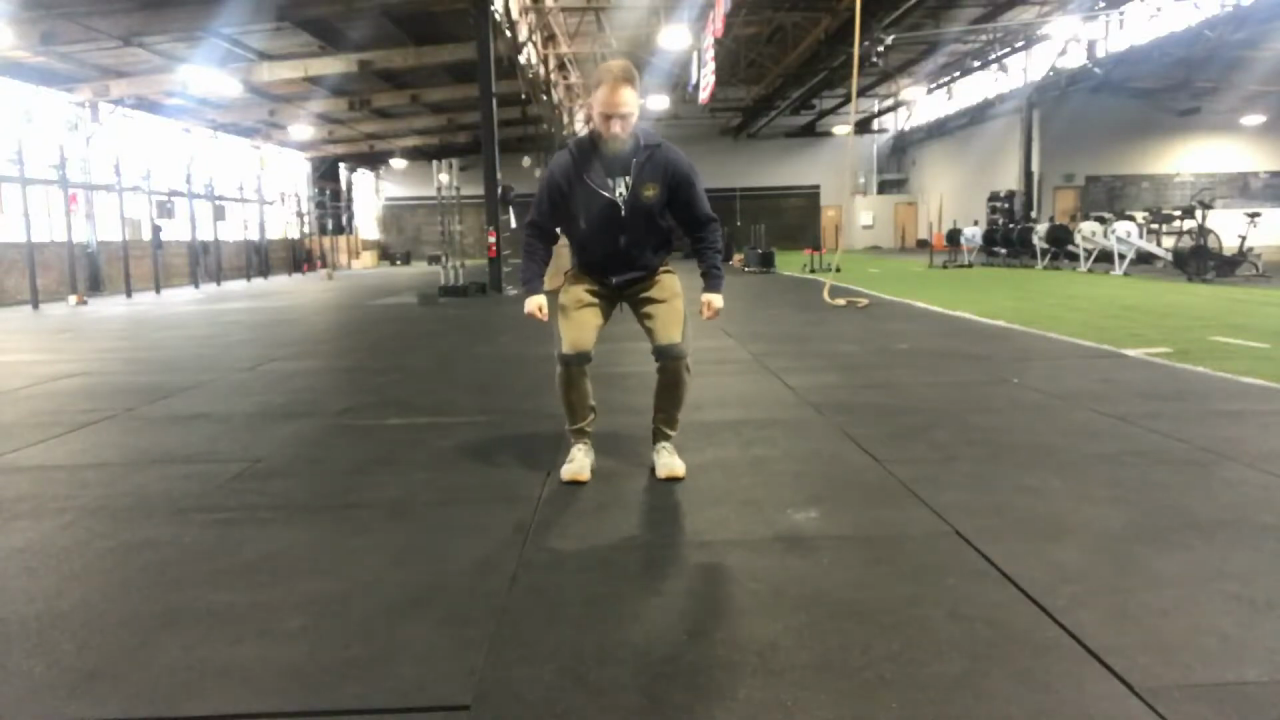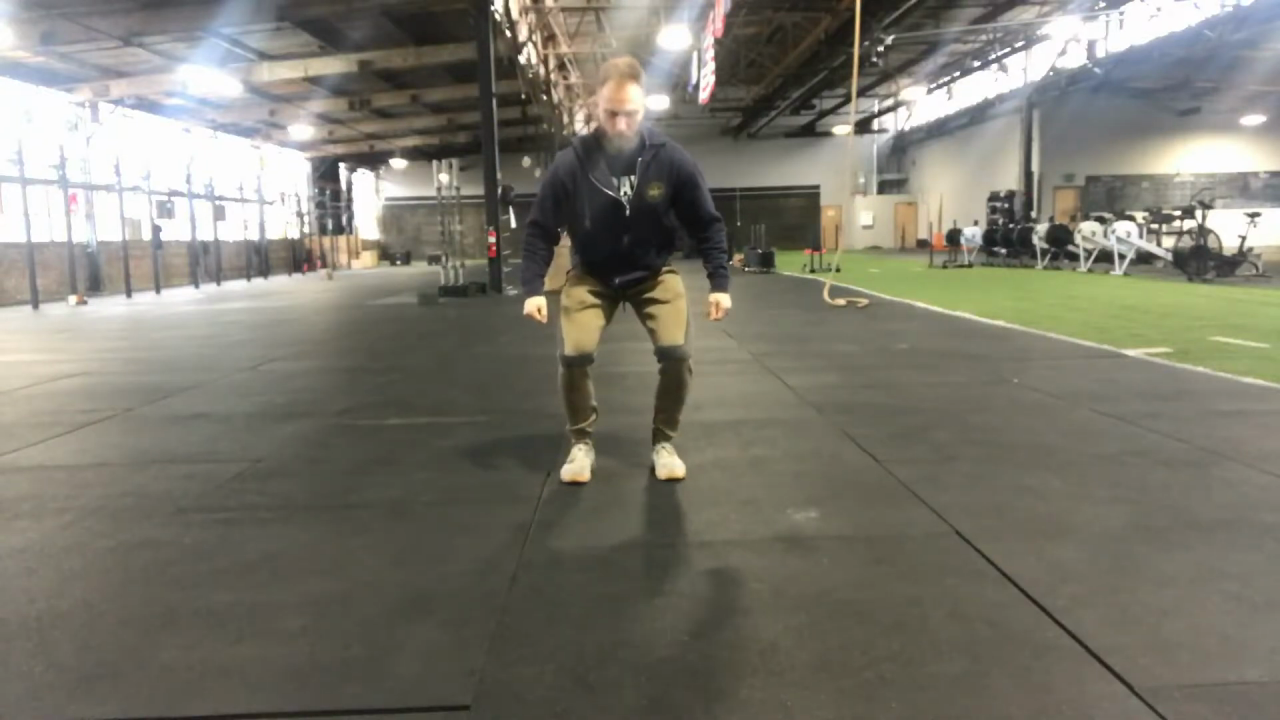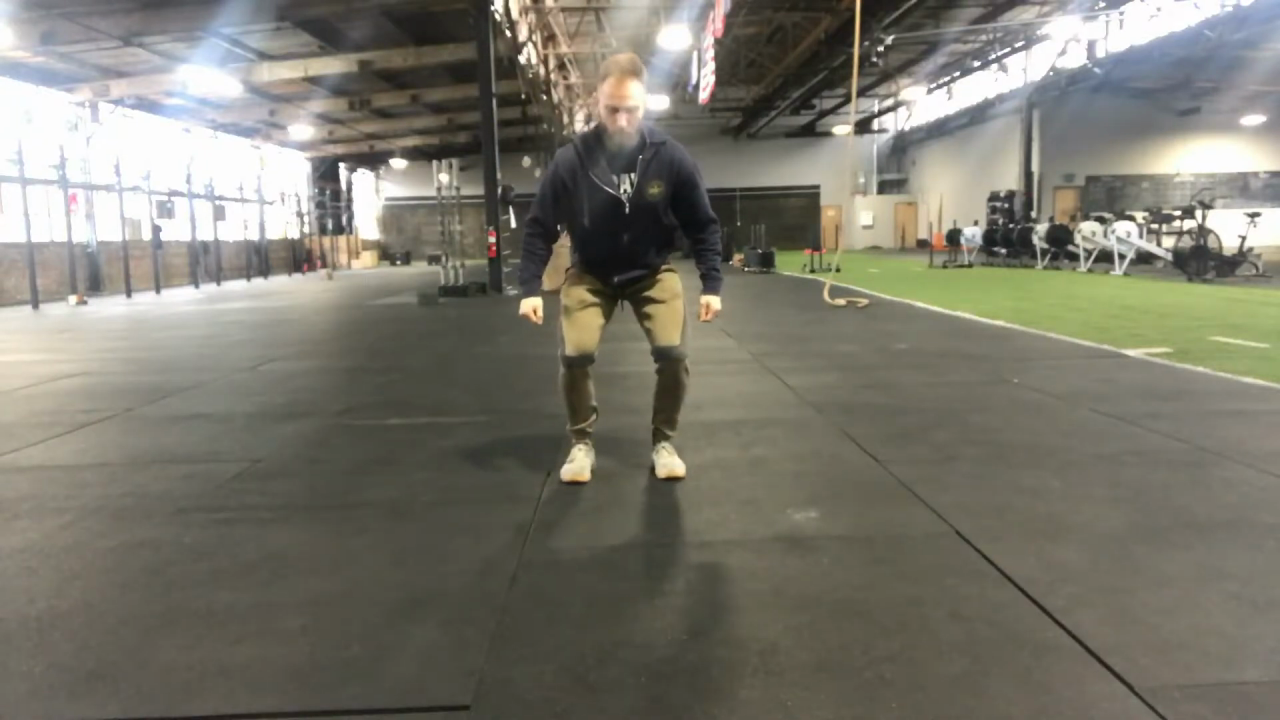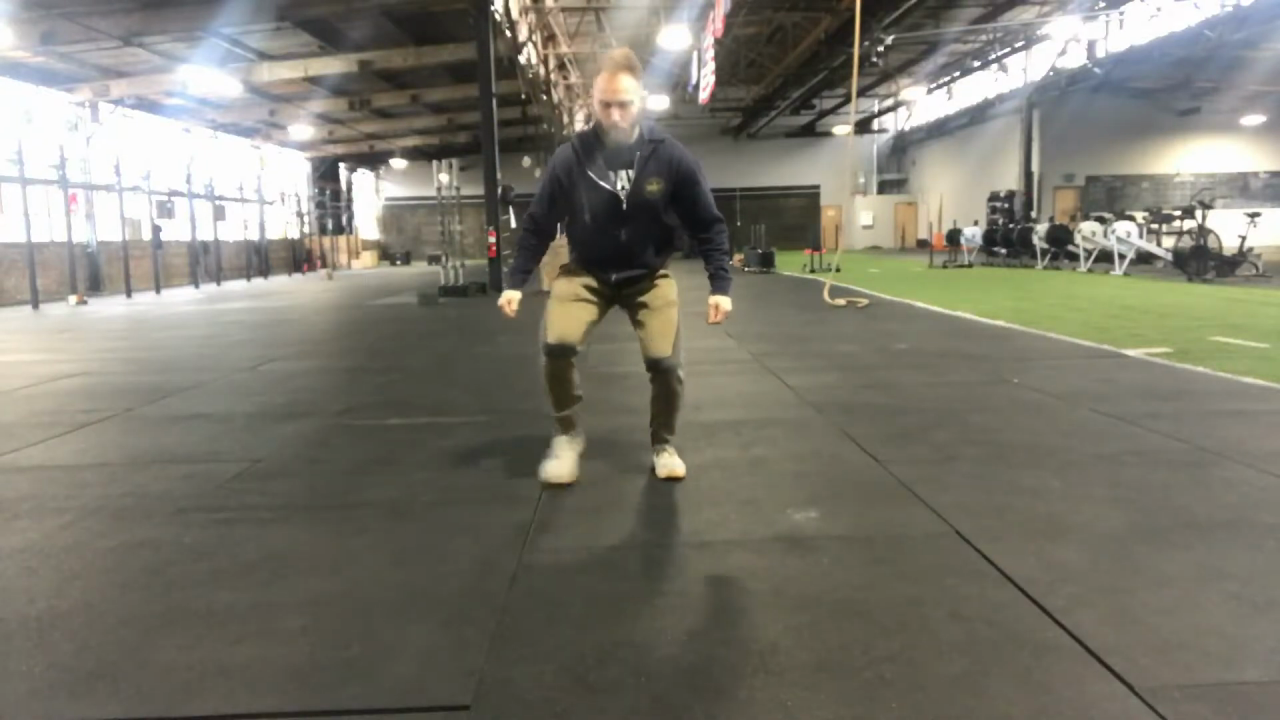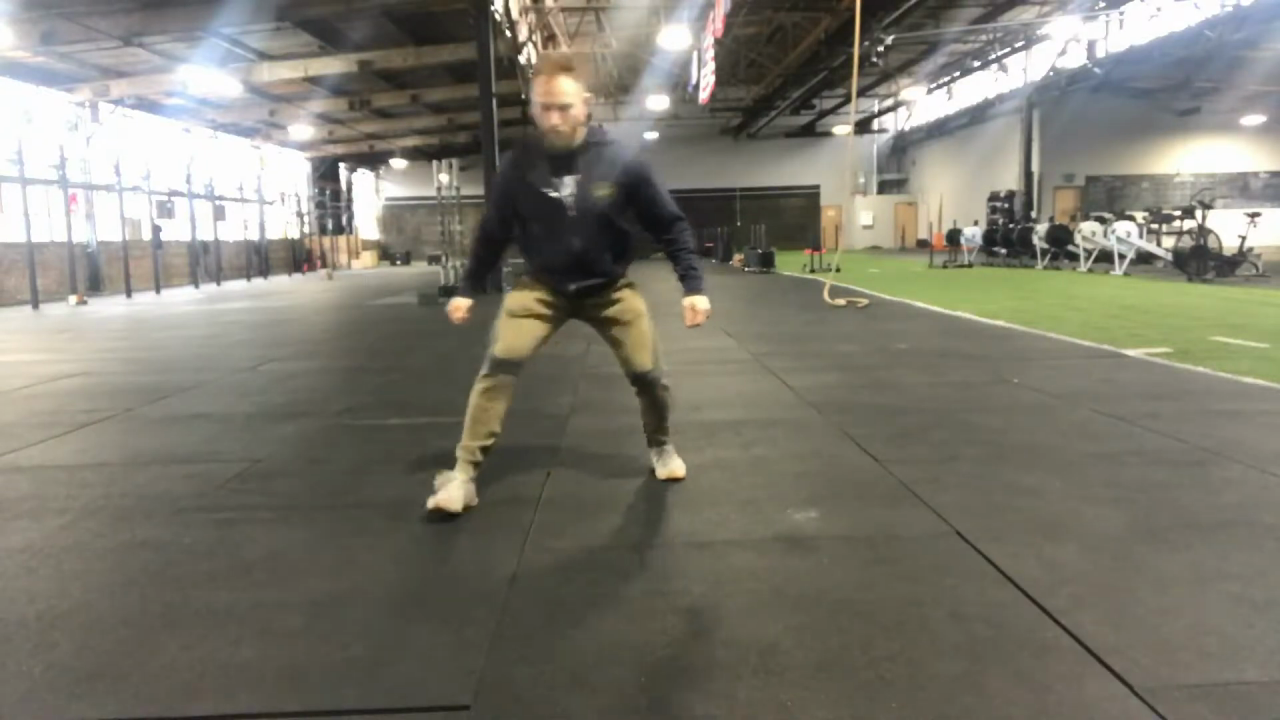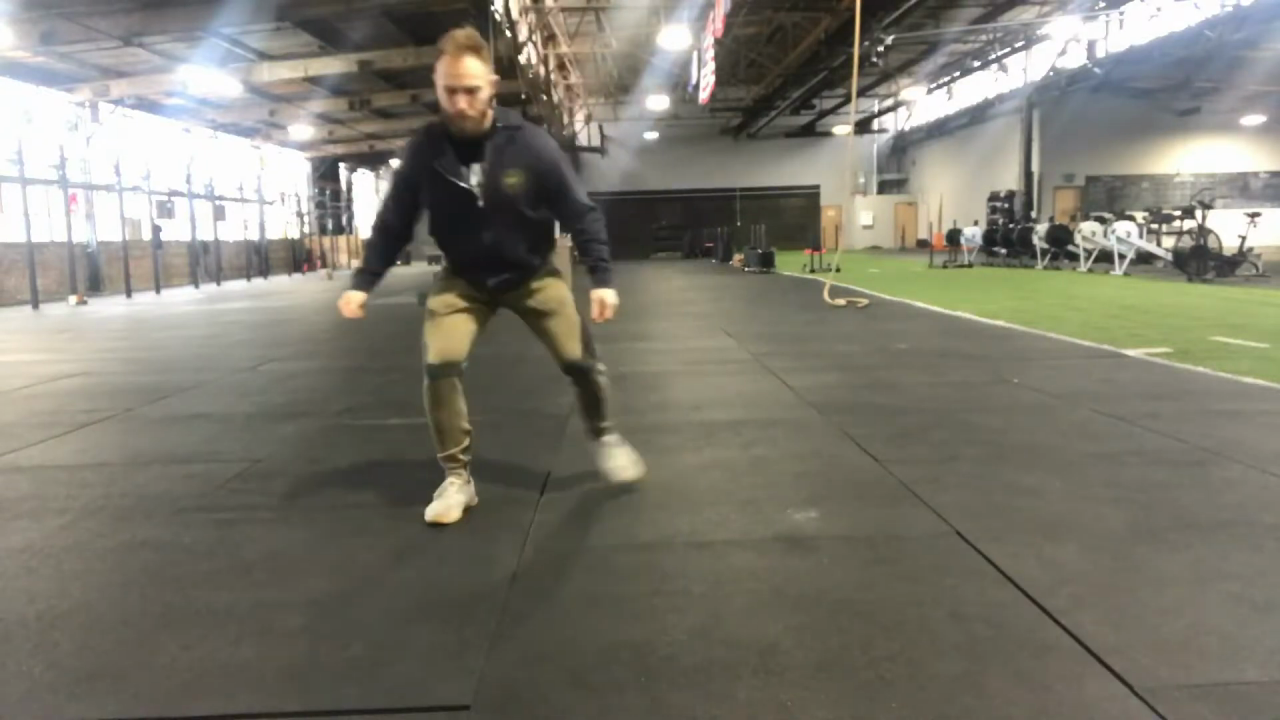
dt=0.3s
person 1, frame 1
left shoulder: (667, 160)
right shoulder: (567, 164)
left elbow: (703, 224)
right elbow: (539, 228)
left wrist: (713, 282)
right wrist: (533, 286)
left hip: (652, 274)
right hip: (589, 276)
left knee: (674, 353)
right knee: (571, 354)
left ankle: (664, 442)
right ankle: (581, 444)
person 1, frame 2
left shoulder: (671, 159)
right shoulder: (571, 163)
left elbow: (707, 224)
right elbow: (541, 228)
left wrist: (720, 282)
right wrist: (533, 288)
left hip: (654, 274)
right hip: (591, 276)
left knee: (676, 354)
right knee: (574, 355)
left ankle: (664, 442)
right ankle: (581, 444)
person 1, frame 3
left shoulder: (671, 158)
right shoulder: (571, 160)
left elbow: (703, 225)
right elbow: (540, 227)
left wrist: (711, 284)
right wrist: (530, 287)
left hip: (653, 273)
right hip: (590, 274)
left knee: (673, 354)
right knee: (575, 355)
left ankle: (663, 442)
right ankle: (582, 444)
person 1, frame 4
left shoulder: (671, 157)
right shoulder: (571, 157)
left elbow: (708, 224)
right elbow: (538, 224)
left wrist: (721, 285)
right wrist: (516, 281)
left hip: (649, 276)
right hip: (586, 272)
left knee: (664, 363)
right knee: (557, 343)
left ankle: (663, 445)
right ankle: (567, 435)
person 1, frame 5
left shoulder: (619, 161)
right shoulder: (519, 165)
left elbow: (670, 224)
right elbow: (493, 232)
left wrist: (692, 286)
right wrist: (467, 290)
left hip: (608, 286)
right hip: (541, 286)
left knee: (646, 372)
right knee: (501, 362)
left ankle: (661, 446)
right ankle: (464, 471)
person 1, frame 6
left shoulder: (530, 144)
right shoulder: (425, 152)
left elbow: (581, 211)
right elbow: (394, 223)
left wrist: (601, 278)
right wrist: (362, 283)
left hip: (533, 274)
right hip: (463, 279)
left knee: (579, 360)
right knee: (440, 365)
left ankle: (605, 438)
right ankle: (457, 477)
